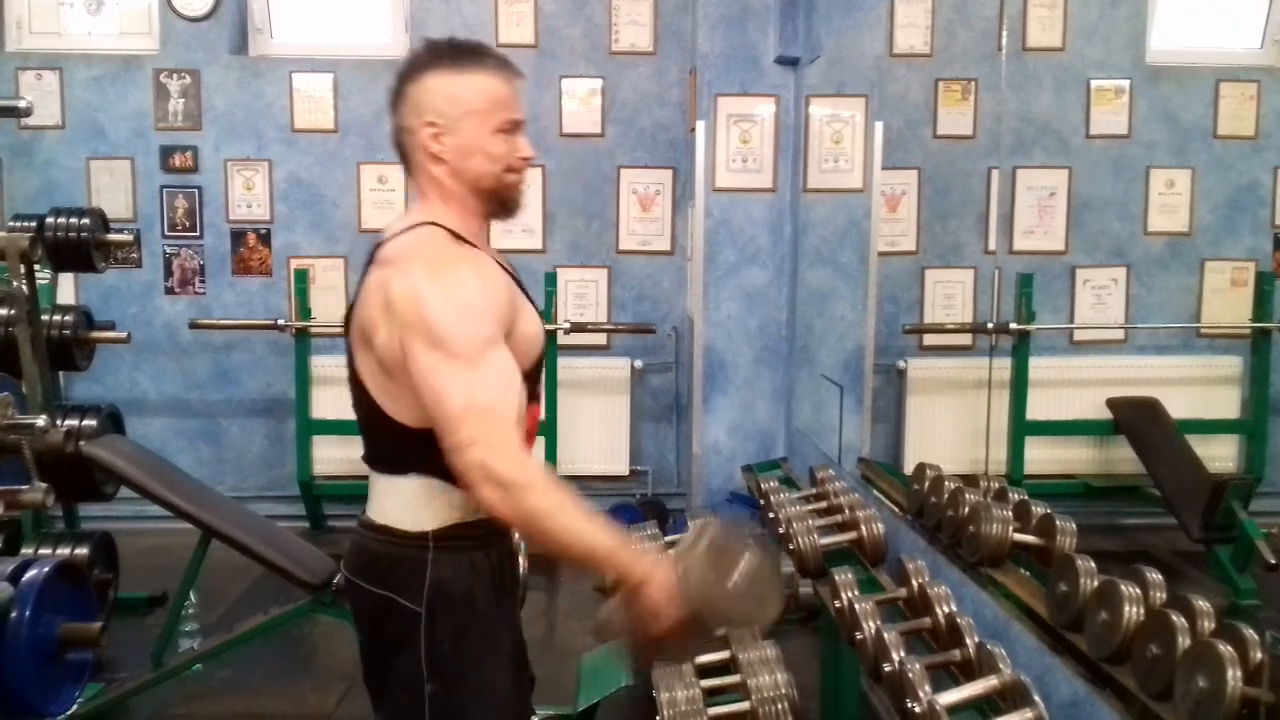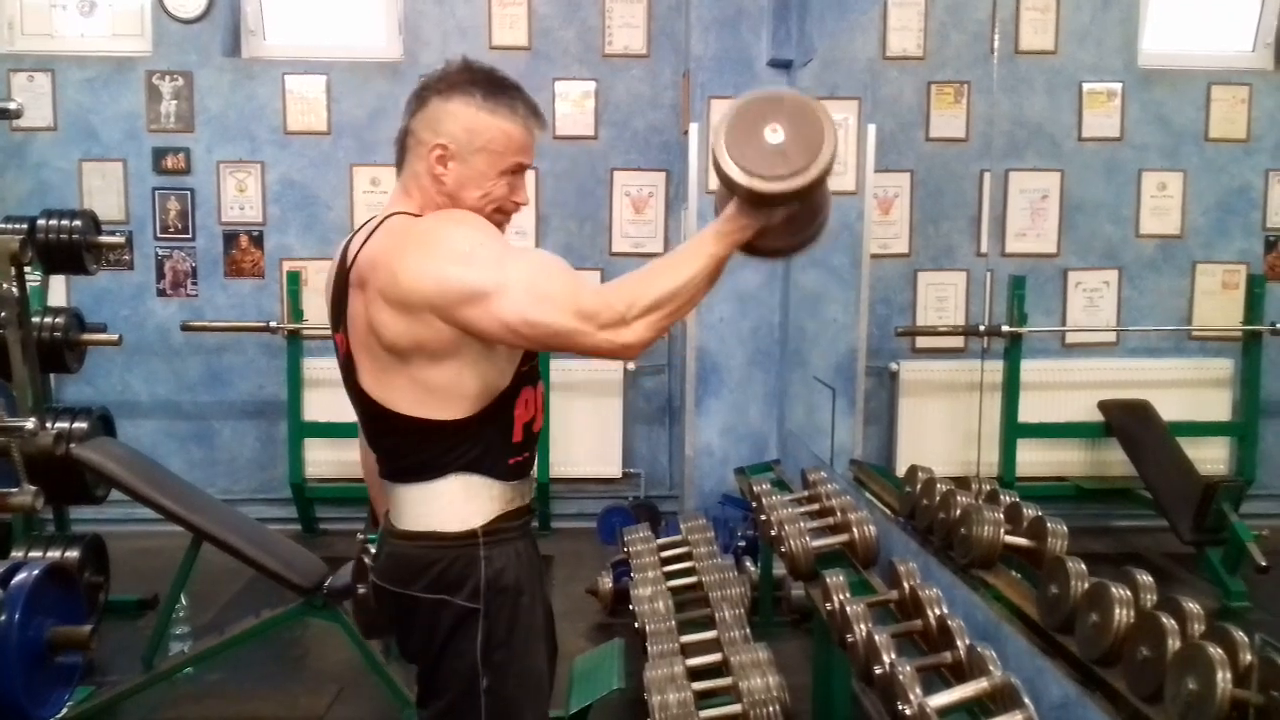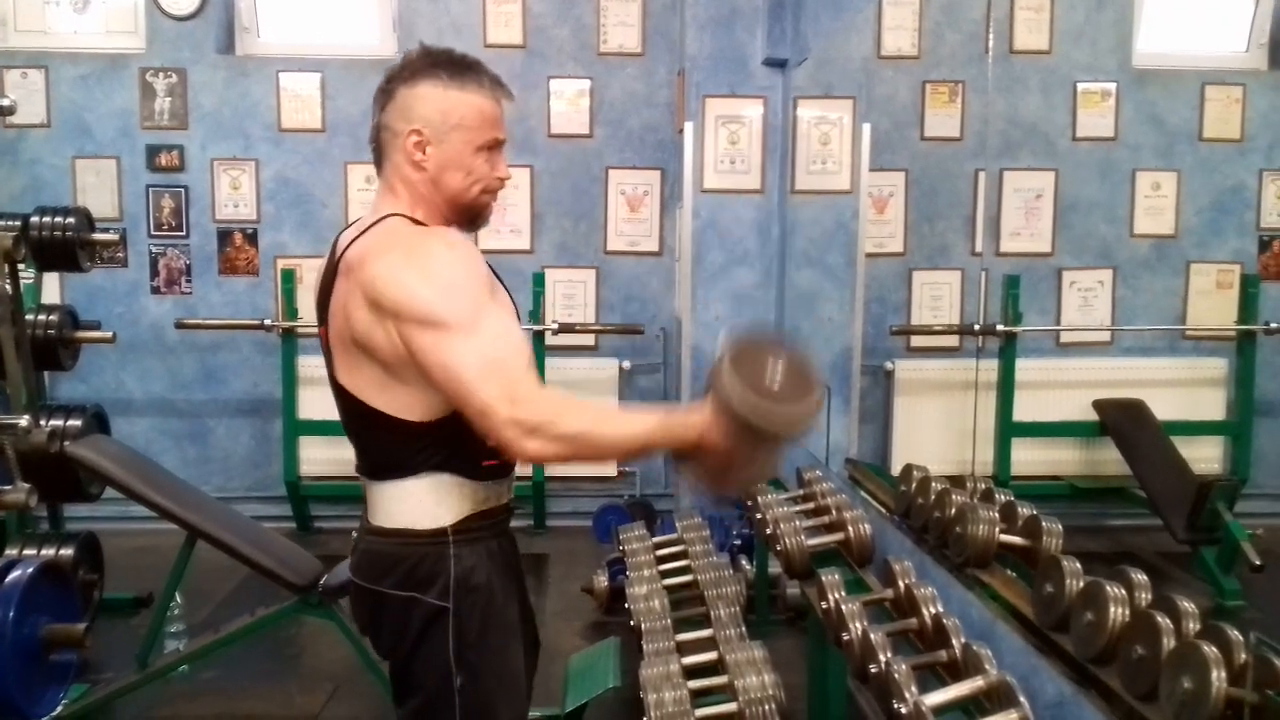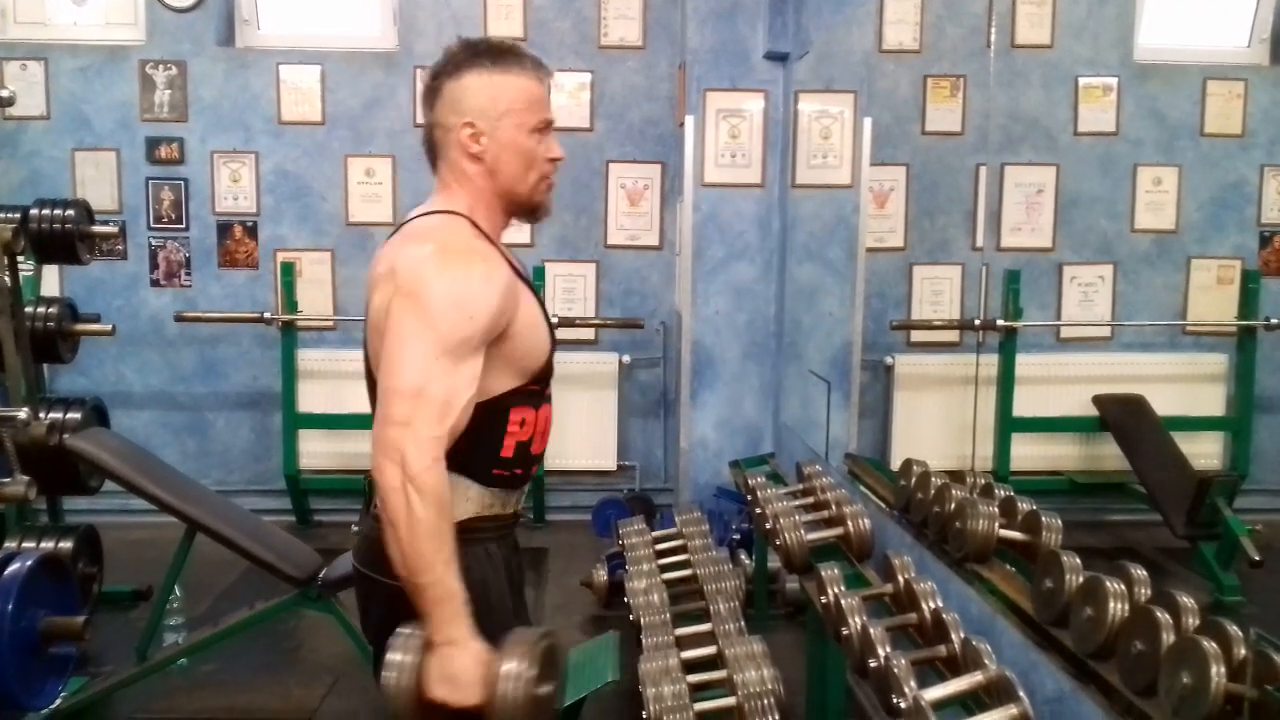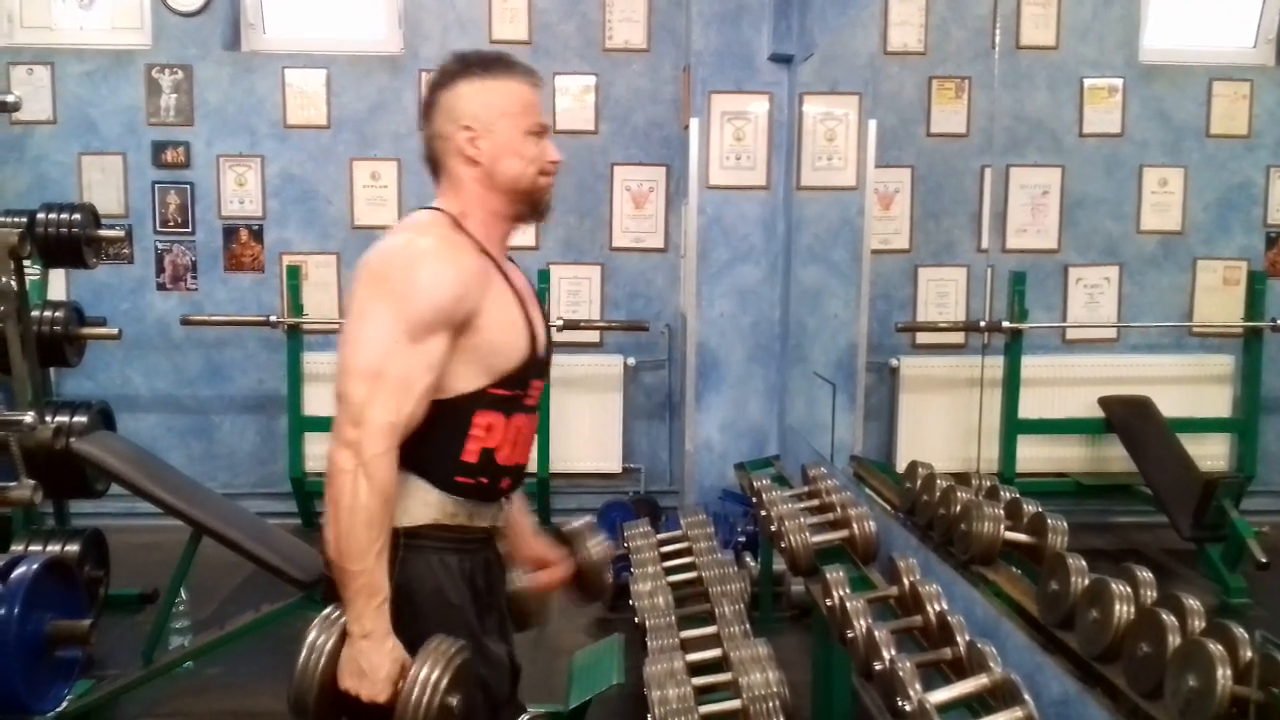
dt=0.5s
person 1, frame 1
left shoulder: (434, 254)
right shoulder: (442, 274)
right elbow: (499, 475)
right wrist: (635, 569)
left hip: (449, 553)
right hip: (428, 570)
person 1, frame 2
left shoulder: (378, 251)
right shoulder: (435, 251)
right elbow: (610, 323)
left wrist: (397, 540)
right wrist: (737, 225)
left hip: (437, 550)
right hip: (469, 565)
person 1, frame 3
left shoulder: (378, 249)
right shoulder: (414, 260)
right elbow: (528, 423)
right wrist: (689, 427)
left hip: (433, 551)
right hip: (441, 567)
person 1, frame 4
left shoulder: (451, 246)
right shoulder: (451, 264)
right elbow: (407, 462)
right wrist: (452, 633)
left hip: (463, 550)
right hip: (440, 565)
person 1, frame 5
left shoulder: (491, 267)
right shoulder: (427, 265)
right elbow: (364, 446)
left wrist: (521, 535)
right wrist: (372, 630)
left hip: (466, 560)
right hip: (407, 571)
